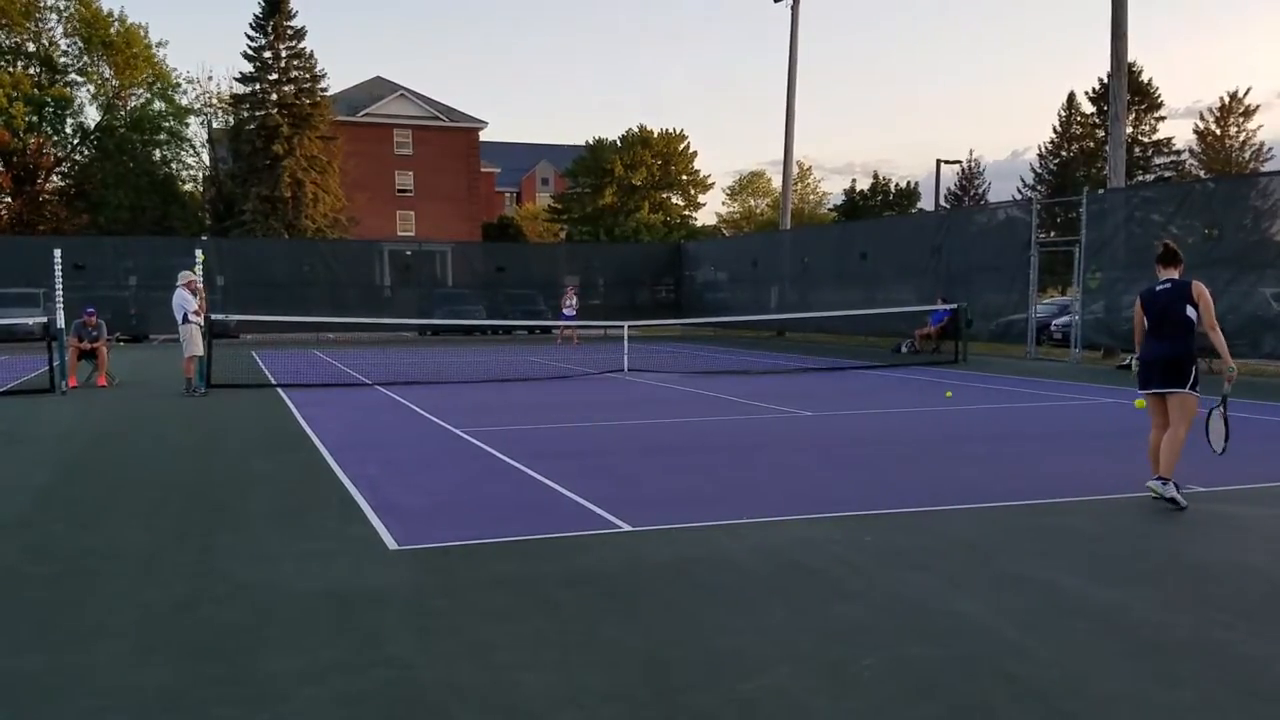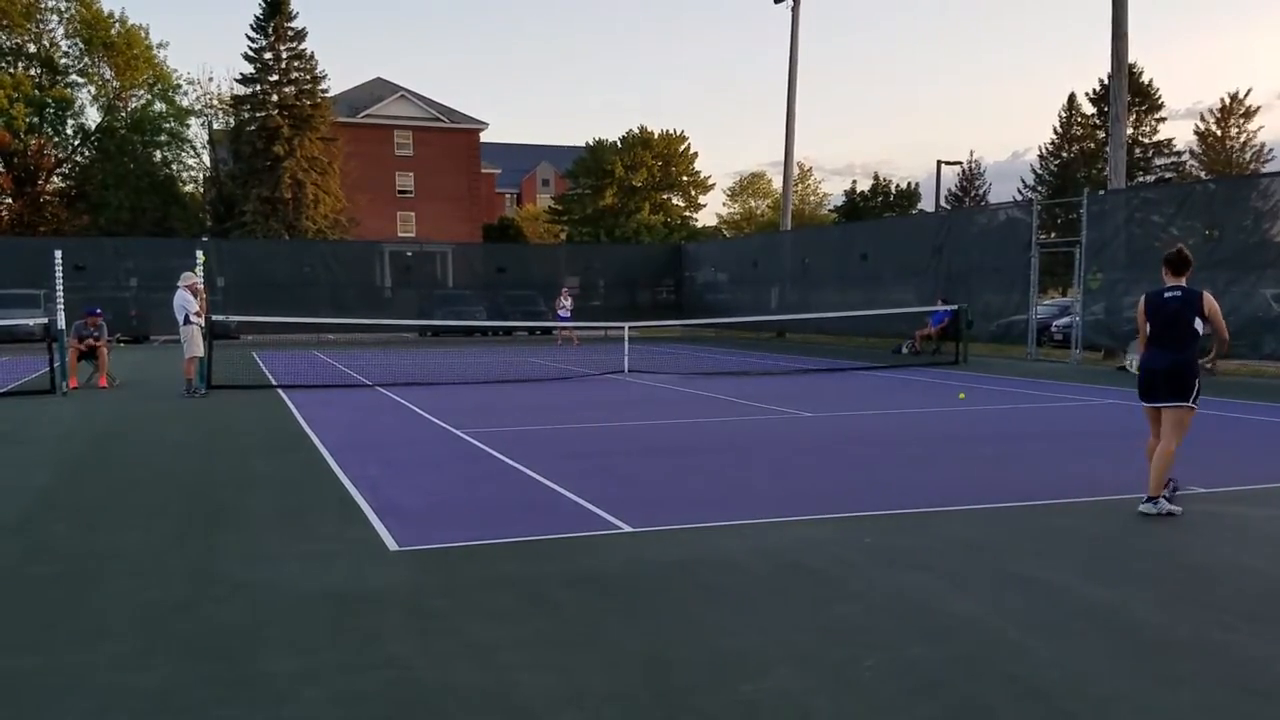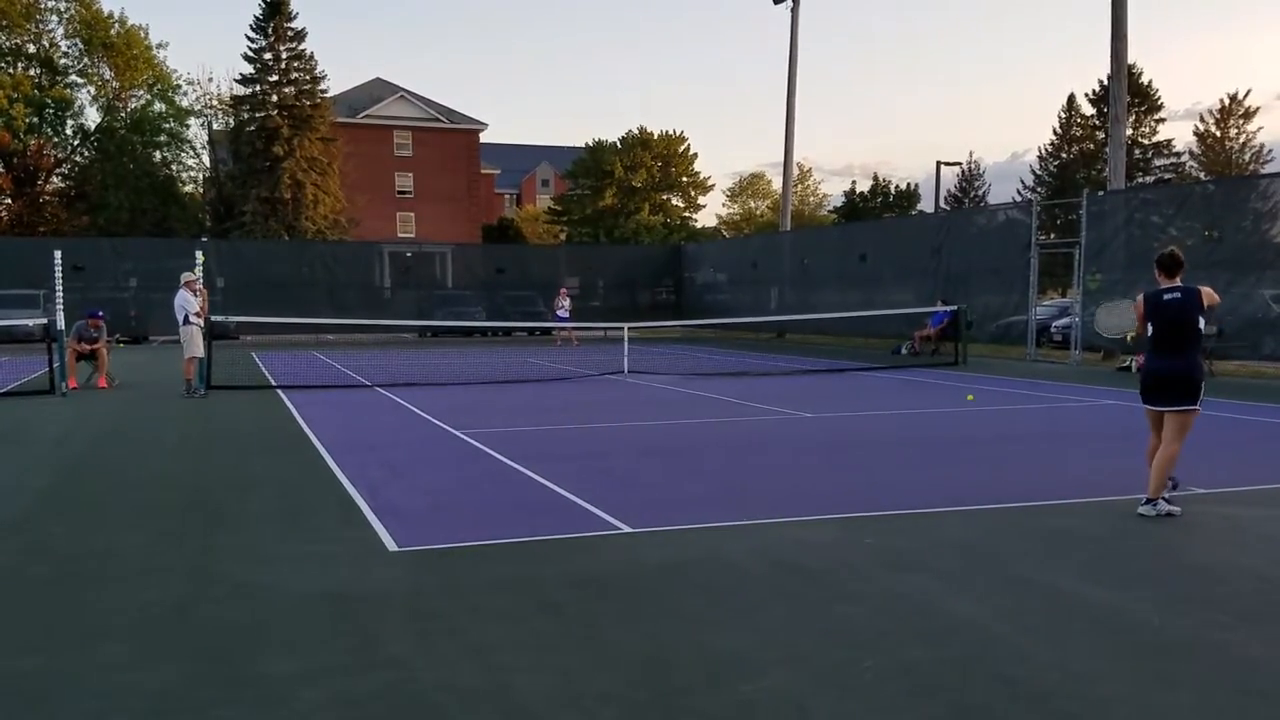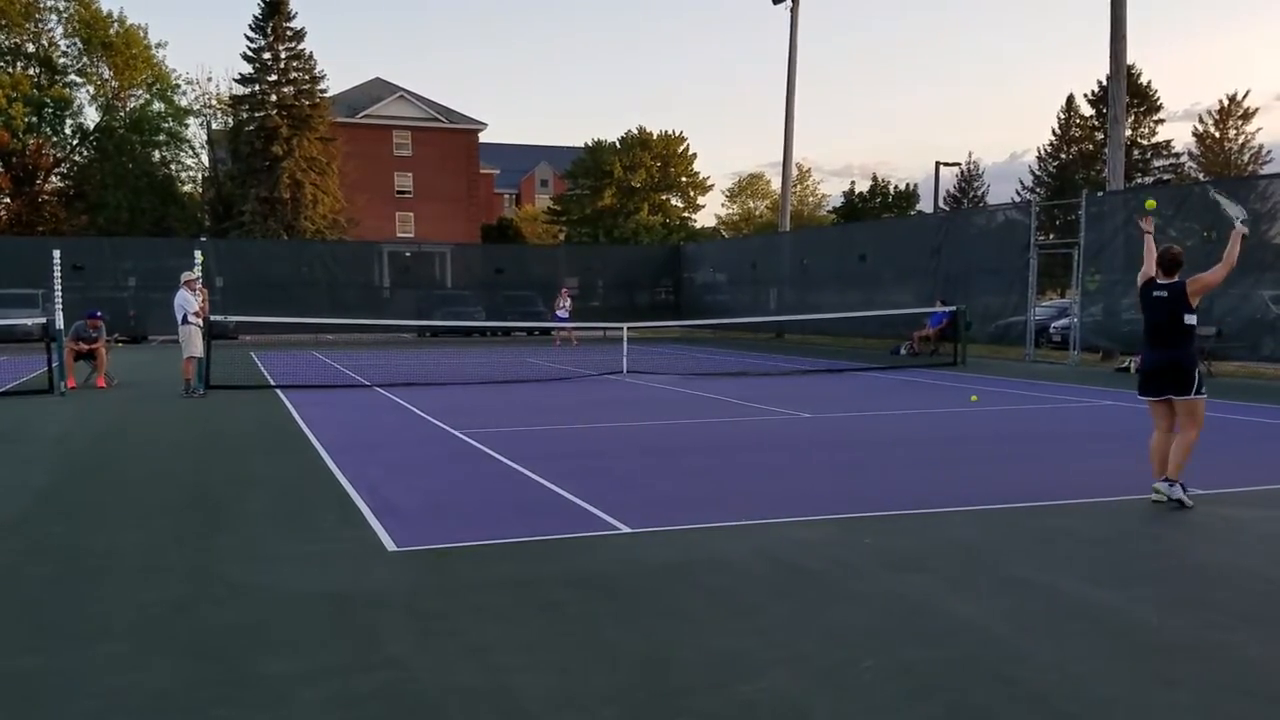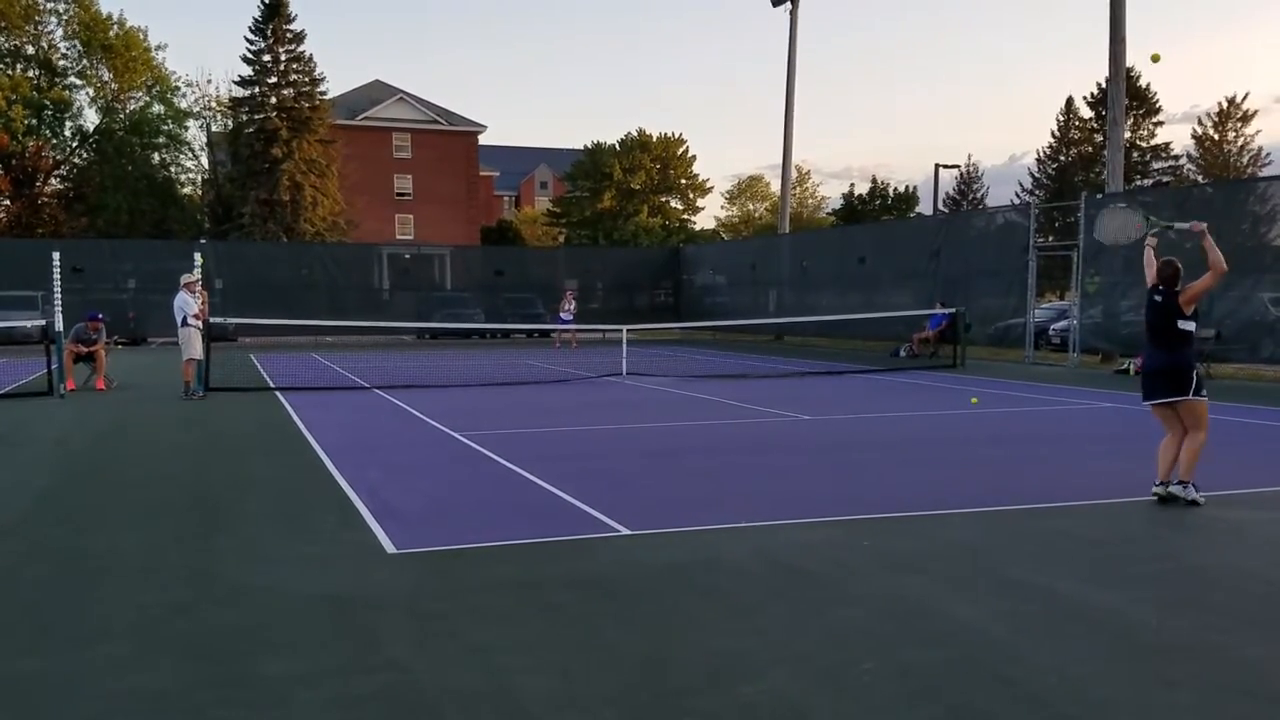
dt=0.5s
person 1, frame 1
left shoulder: (1143, 296)
right shoulder: (1195, 288)
right elbow: (1211, 327)
right wrist: (1227, 361)
left hip: (1150, 361)
right hip: (1180, 362)
left knee: (1159, 426)
right knee: (1178, 427)
left ankle: (1160, 479)
right ankle: (1163, 480)
person 1, frame 2
left shoulder: (1147, 300)
right shoulder: (1204, 299)
right elbow: (1223, 338)
right wrist: (1215, 356)
left hip: (1150, 371)
right hip: (1182, 373)
left knee: (1157, 435)
right knee: (1170, 441)
left ankle: (1160, 484)
right ankle: (1153, 498)
person 1, frame 3
left shoulder: (1144, 301)
right shoulder: (1200, 294)
right elbow: (1216, 300)
left wrist: (1135, 335)
left hip: (1153, 373)
right hip: (1186, 375)
left knee: (1157, 435)
right knee: (1171, 441)
left ankle: (1161, 482)
right ankle: (1152, 500)
person 1, frame 4
left shoulder: (1145, 287)
right shoulder: (1189, 290)
left elbow: (1149, 262)
right elbow: (1226, 265)
left wrist: (1148, 234)
right wrist: (1237, 235)
left hip: (1151, 366)
right hip: (1181, 368)
left knee: (1162, 429)
right knee: (1189, 428)
left ankle: (1161, 486)
right ankle: (1171, 481)
person 1, frame 5
left shoulder: (1152, 292)
right shoulder: (1184, 296)
left elbow: (1150, 265)
right elbow: (1220, 269)
left wrist: (1149, 244)
right wrist: (1205, 236)
left hip: (1152, 372)
right hip: (1180, 371)
left knee: (1174, 432)
right knee: (1197, 430)
left ankle: (1163, 483)
right ankle: (1184, 483)
